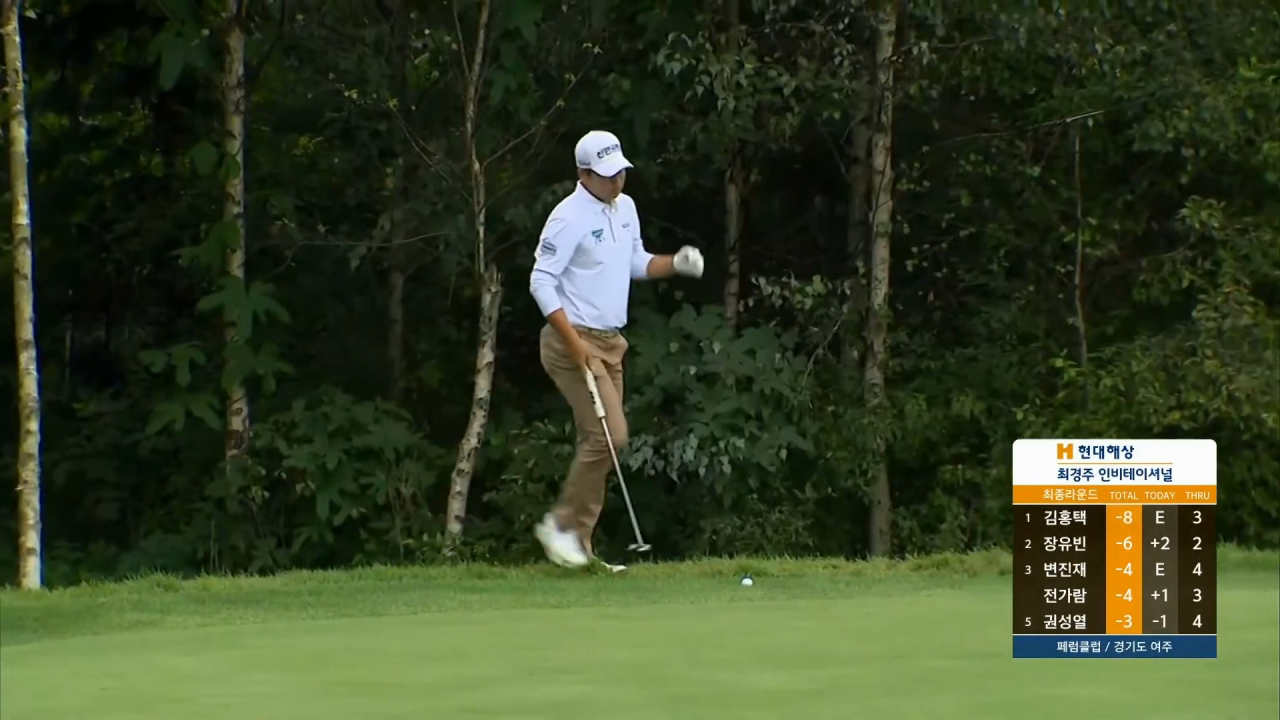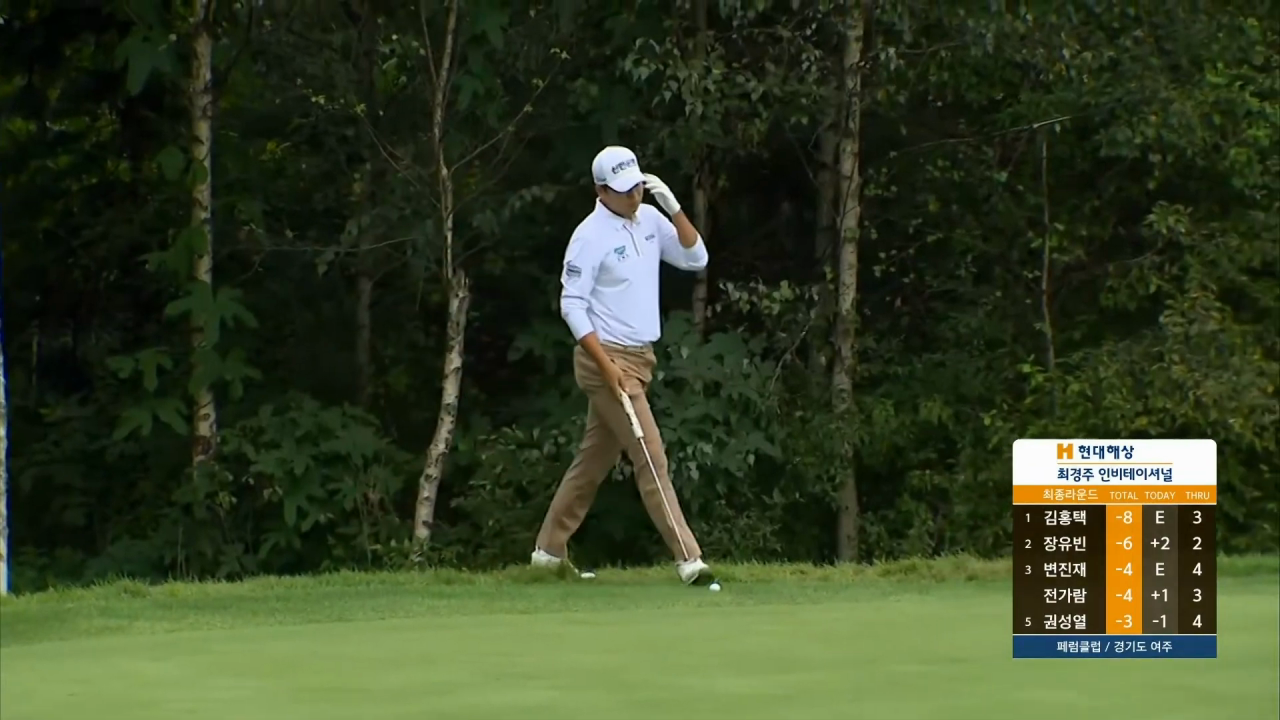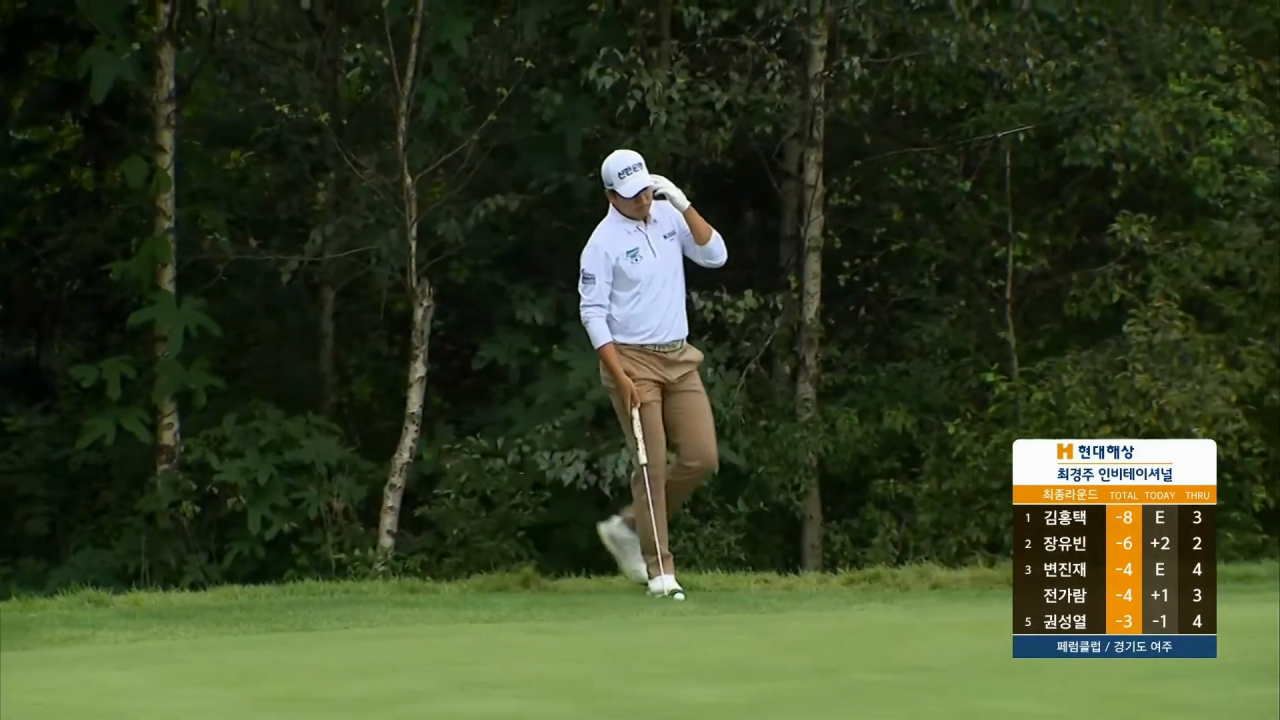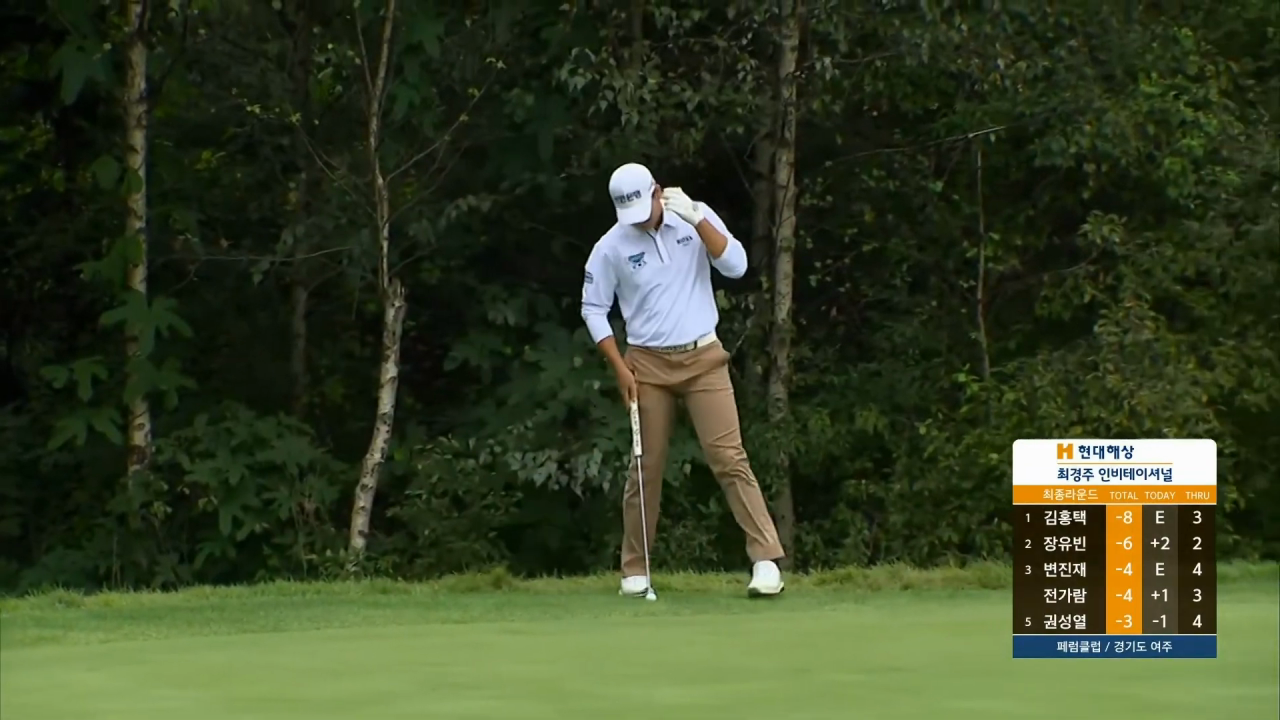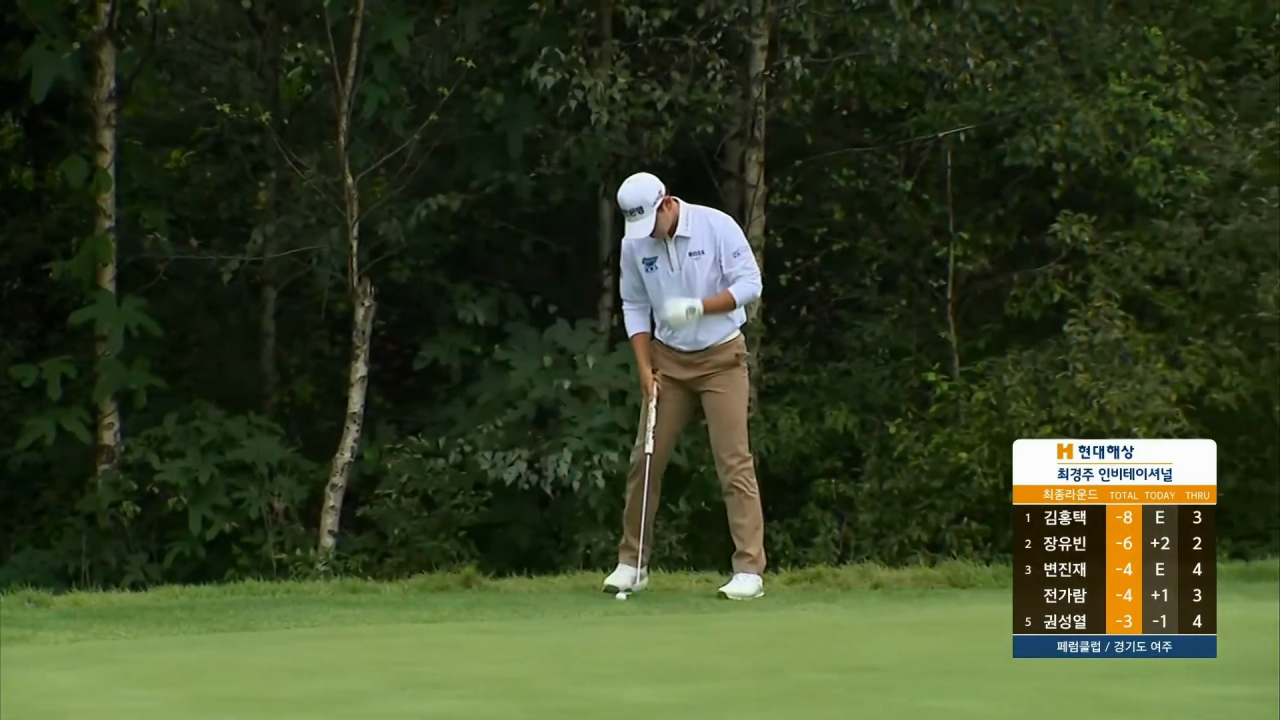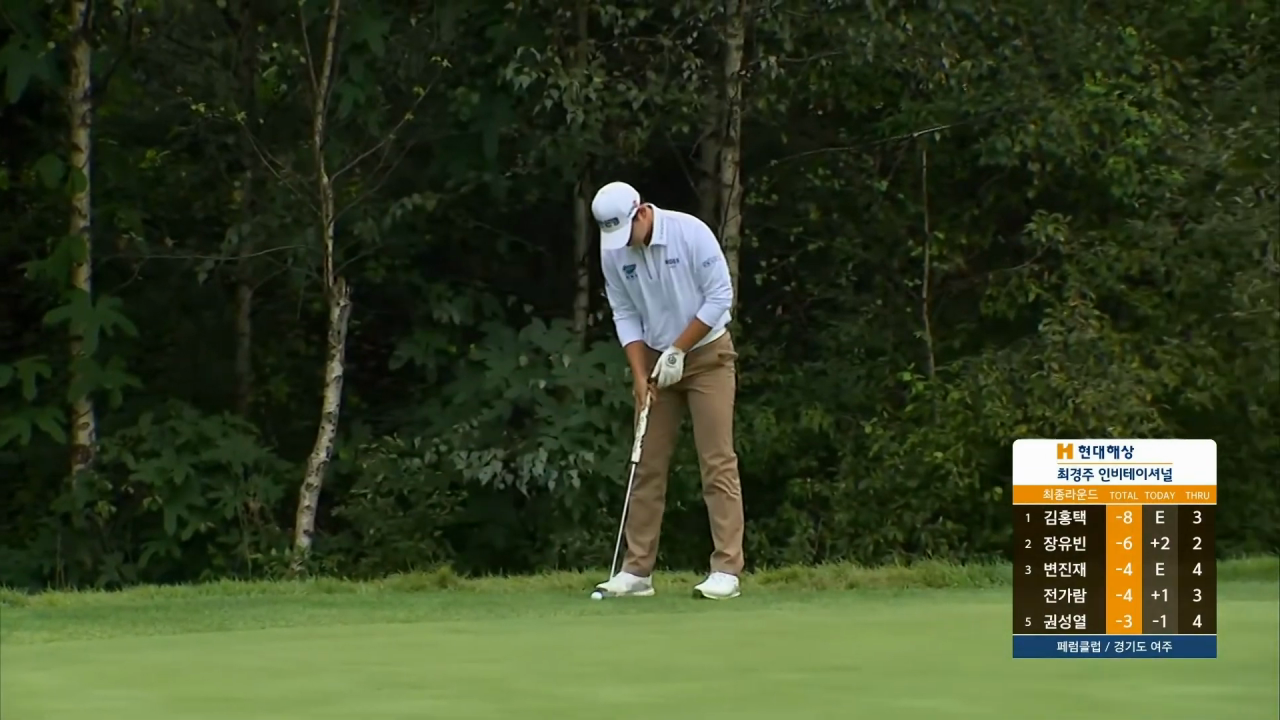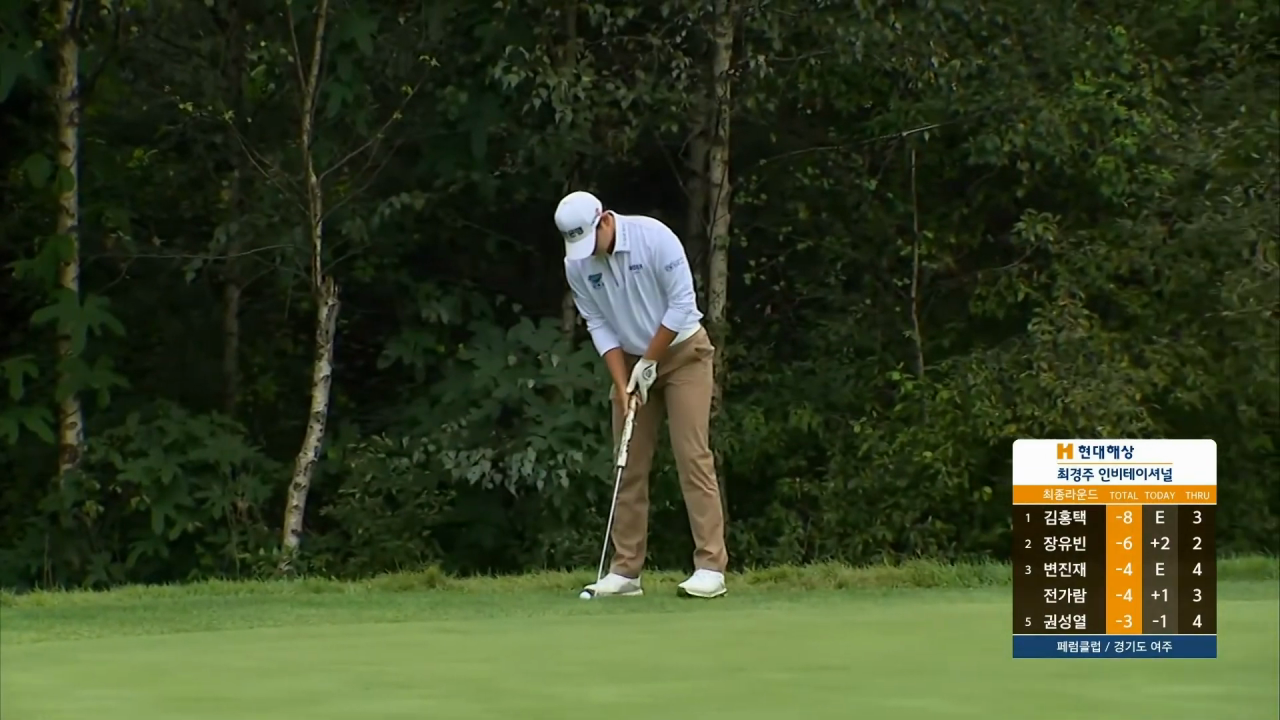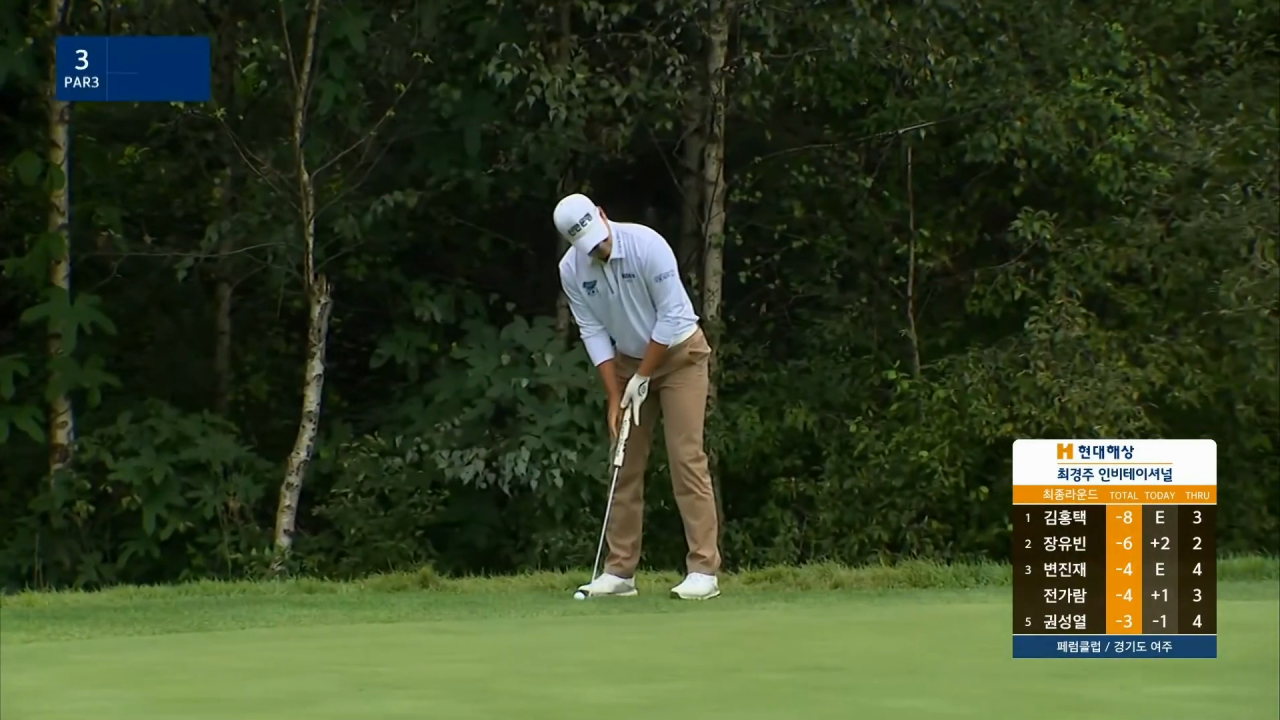
dt=0.3s
person 1, frame 1
left shoulder: (625, 208)
right shoulder: (569, 216)
left elbow: (637, 265)
right elbow: (542, 282)
left wrist: (677, 263)
right wrist: (573, 340)
left hip: (609, 342)
right hip: (573, 343)
left knee: (601, 443)
right knee: (606, 438)
left ankle: (579, 545)
right ankle: (559, 523)
person 1, frame 2
left shoulder: (649, 218)
right shoulder: (590, 236)
left elbow: (696, 259)
right elbow: (572, 306)
left wrist: (674, 209)
right wrist: (606, 363)
left hip: (638, 357)
right hip: (607, 360)
left knee: (595, 460)
right knee: (650, 456)
left ankle: (549, 549)
right ankle: (687, 557)
person 1, frame 3
left shoulder: (670, 216)
right shoulder: (603, 243)
left elbow: (716, 256)
right elbow: (592, 314)
left wrist: (684, 205)
right wrist: (620, 375)
left hip: (681, 358)
right hip: (633, 361)
left knee: (702, 454)
right knee: (652, 465)
left ankle: (627, 527)
right ankle: (657, 567)
person 1, frame 4
left shoulder: (697, 216)
right shoulder: (610, 246)
left elbow: (737, 266)
right elbow: (593, 308)
left wrist: (697, 219)
right wrist: (619, 367)
left hip: (704, 358)
right hip: (649, 364)
left knee: (729, 457)
right knee: (647, 467)
left ankle: (766, 561)
right ankle: (634, 570)
person 1, frame 5
left shoulder: (717, 226)
right shoulder: (633, 246)
left elbow: (750, 284)
right elbow: (634, 308)
left wrist: (698, 307)
right wrist: (644, 366)
left hip: (720, 356)
right hip: (670, 360)
left knee: (733, 460)
right knee: (646, 458)
left ankle: (749, 569)
right ankle: (631, 561)
person 1, frame 6
left shoulder: (691, 232)
right shoulder: (612, 253)
left elbow: (720, 297)
right elbow: (625, 316)
left wrist: (677, 350)
right wrist: (639, 374)
left hip: (707, 355)
right hip: (656, 361)
left knee: (716, 461)
right knee: (647, 464)
left ankle: (726, 570)
right ankle: (637, 570)
person 1, frame 7
left shoulder: (654, 236)
right shoulder: (576, 265)
left elbow: (682, 303)
right elbow: (599, 325)
left wrist: (649, 361)
right wrist: (621, 382)
left hip: (683, 352)
right hip: (631, 360)
left knee: (692, 454)
right knee: (630, 465)
left ankle: (711, 566)
right ankle: (626, 570)
person 1, frame 8
left shoulder: (647, 245)
right shoulder: (571, 269)
left elbow: (672, 316)
right elbow: (593, 333)
left wrist: (642, 377)
right wrist: (615, 397)
left hip: (679, 353)
right hip: (628, 360)
left knee: (686, 457)
right knee: (625, 464)
left ankle: (703, 569)
right ankle: (620, 571)
